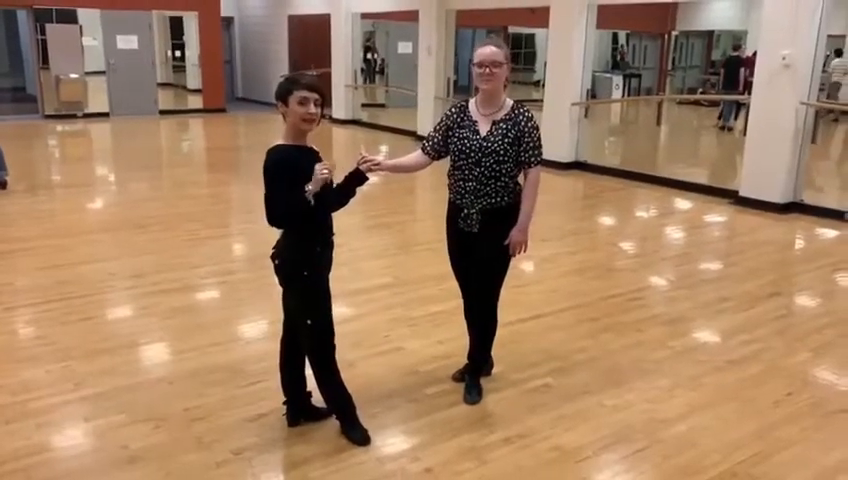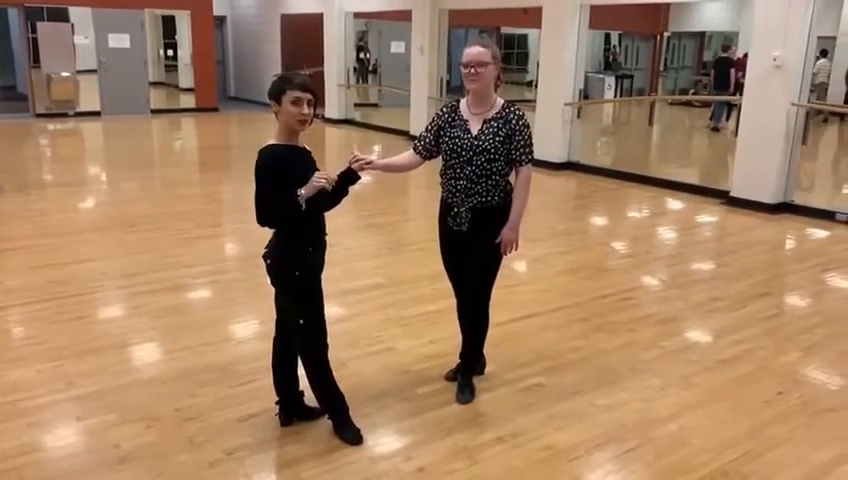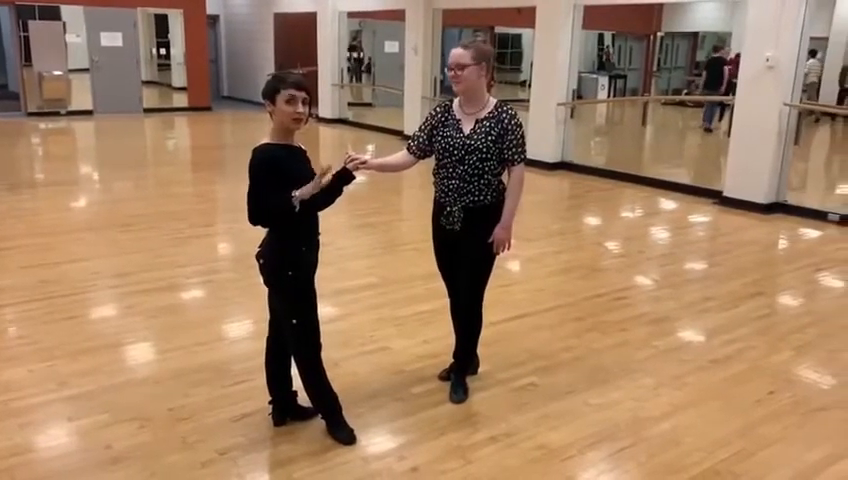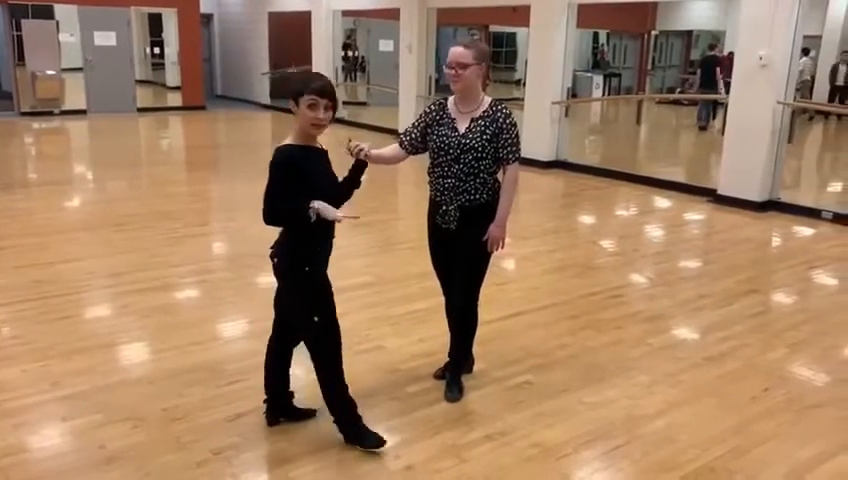
dt=0.5s
person 1, frame 1
left shoulder: (309, 153)
right shoulder: (279, 158)
left elbow: (329, 203)
right elbow: (276, 216)
left wrist: (358, 175)
right wrist: (311, 187)
left hip: (314, 255)
right hip: (298, 259)
left knee: (297, 333)
right knee: (319, 338)
left ankle: (298, 406)
right ankle: (346, 414)
person 1, frame 2
left shoulder: (302, 153)
right shoulder: (271, 158)
left elbow: (321, 203)
right elbow: (266, 216)
left wrist: (349, 175)
right wrist: (303, 192)
left hip: (305, 256)
right hip: (290, 260)
left knee: (289, 333)
right knee: (312, 338)
left ankle: (290, 406)
right ankle: (338, 413)
person 1, frame 3
left shoulder: (298, 152)
right shoulder: (265, 157)
left elbow: (315, 203)
right elbow: (258, 214)
left wrist: (344, 175)
right wrist: (298, 194)
left hip: (300, 255)
right hip: (283, 259)
left knee: (283, 332)
right knee: (305, 338)
left ankle: (283, 405)
right ankle: (331, 413)
person 1, frame 4
left shoulder: (318, 154)
right shoulder: (286, 157)
left elbow: (333, 198)
right elbow: (272, 213)
left wrist: (359, 166)
right wrist: (311, 209)
left hip: (307, 258)
right hip: (299, 261)
left knee: (287, 331)
right knee: (325, 338)
left ankle: (278, 404)
right ankle: (349, 424)
person 2, frame 1
left shoulder: (521, 119)
right shoulder: (456, 115)
left elbow: (532, 174)
right elbow: (425, 155)
left wrist: (522, 225)
right wrist: (386, 164)
left hip: (499, 222)
right hip: (460, 218)
left knee: (485, 296)
right knee: (469, 295)
left ankle: (475, 369)
right ankle: (482, 359)
person 2, frame 2
left shoulder: (512, 118)
right shoulder: (447, 114)
left elbow: (523, 172)
right elbow: (417, 155)
left wrist: (513, 223)
right wrist: (378, 163)
left hip: (489, 220)
right hip: (451, 217)
left knee: (476, 296)
right knee: (461, 294)
left ankle: (467, 368)
right ankle: (475, 357)
person 2, frame 3
left shoulder: (504, 117)
right shoulder: (441, 114)
left elbow: (516, 172)
right elbow: (411, 155)
left wrist: (506, 223)
right wrist: (370, 163)
left hip: (482, 220)
right hip: (445, 217)
left knee: (469, 295)
right knee: (455, 294)
left ankle: (460, 368)
right ankle: (468, 357)
person 2, frame 4
left shoulder: (499, 116)
right shoulder: (435, 112)
left elbow: (510, 171)
right elbow: (401, 150)
left wrist: (500, 221)
right wrist: (369, 154)
left hip: (478, 218)
right hip: (440, 216)
left knee: (465, 296)
right knee: (450, 292)
left ankle: (457, 369)
right ankle: (460, 356)
